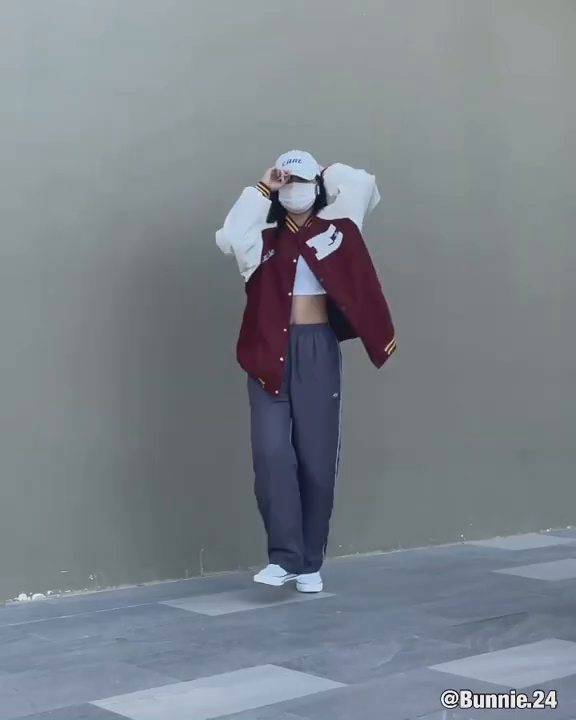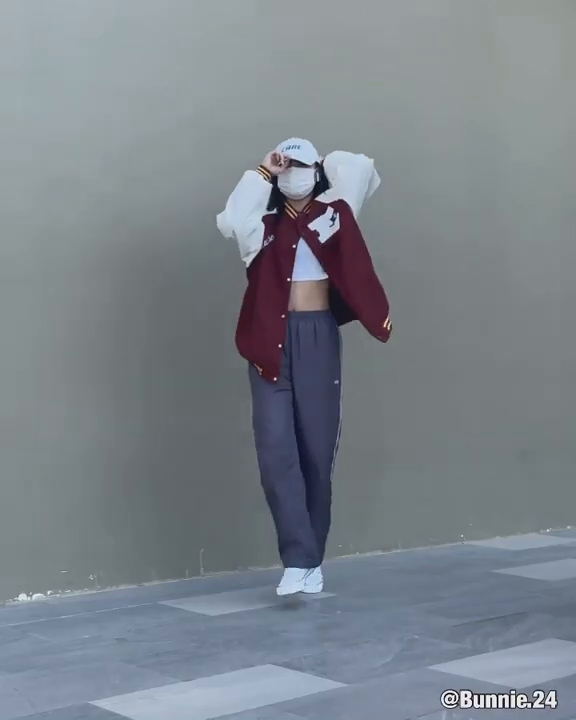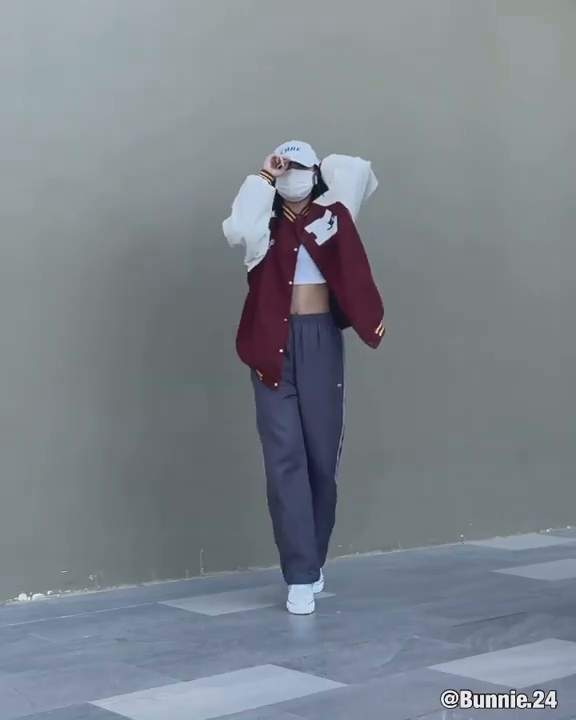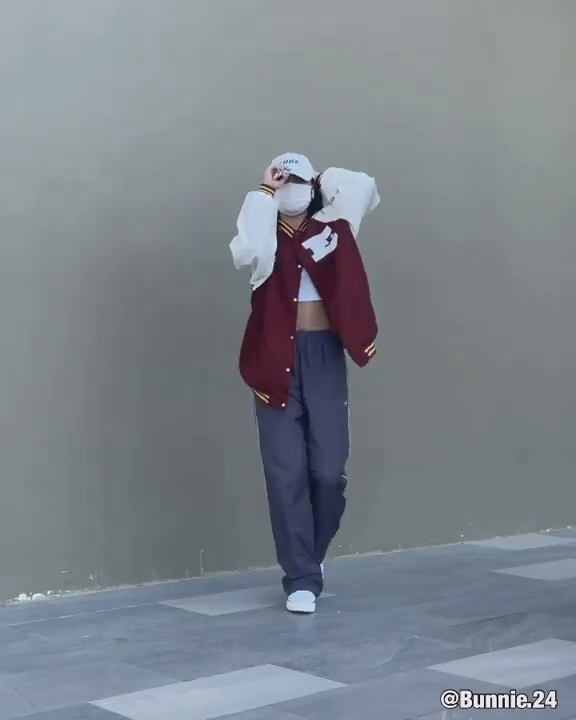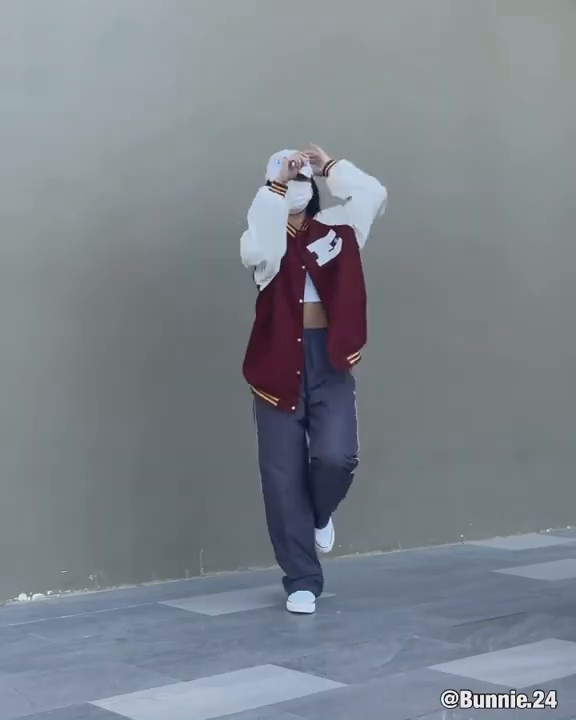
dt=0.1s
person 1, frame 1
left shoulder: (334, 228)
right shoulder: (264, 238)
left elbow: (363, 185)
right elbow: (229, 237)
left wrist: (324, 175)
right wrist: (261, 190)
left hip: (319, 351)
right hip: (271, 354)
left knee: (317, 463)
right knee: (272, 454)
left ankle: (309, 562)
right ankle: (284, 555)
person 1, frame 2
left shoulder: (334, 209)
right shoulder: (263, 223)
left elbow: (363, 170)
right elbow: (230, 221)
left wrist: (323, 162)
right wrist: (262, 173)
left hip: (319, 339)
right hip: (272, 341)
left knee: (317, 452)
right knee: (277, 448)
left ankle: (312, 558)
right ankle: (298, 559)
person 1, frame 3
left shoulder: (333, 213)
right shoulder: (266, 228)
left elbow: (359, 172)
right elbow: (237, 227)
left wrist: (321, 165)
right wrist: (263, 178)
left hip: (321, 343)
right hip: (274, 347)
left knee: (322, 458)
right knee: (284, 458)
left ankle: (313, 560)
right ankle: (300, 575)
person 1, frame 4
left shoulder: (332, 226)
right shoulder: (264, 236)
left elbow: (363, 190)
right elbow: (248, 249)
left wrist: (320, 177)
right wrist: (267, 191)
left hip: (326, 359)
right hip: (275, 361)
left knee: (330, 472)
right knee: (285, 474)
left ankle: (315, 547)
right ankle: (301, 579)
person 1, frame 5
left shoulder: (335, 226)
right shoulder: (269, 237)
left elbow: (372, 195)
right elbow: (257, 248)
left wrist: (330, 168)
right wrist: (274, 189)
left hip: (329, 358)
right hip: (280, 362)
left knee: (337, 457)
right knee: (284, 478)
left ankle: (319, 515)
right ankle: (302, 580)
